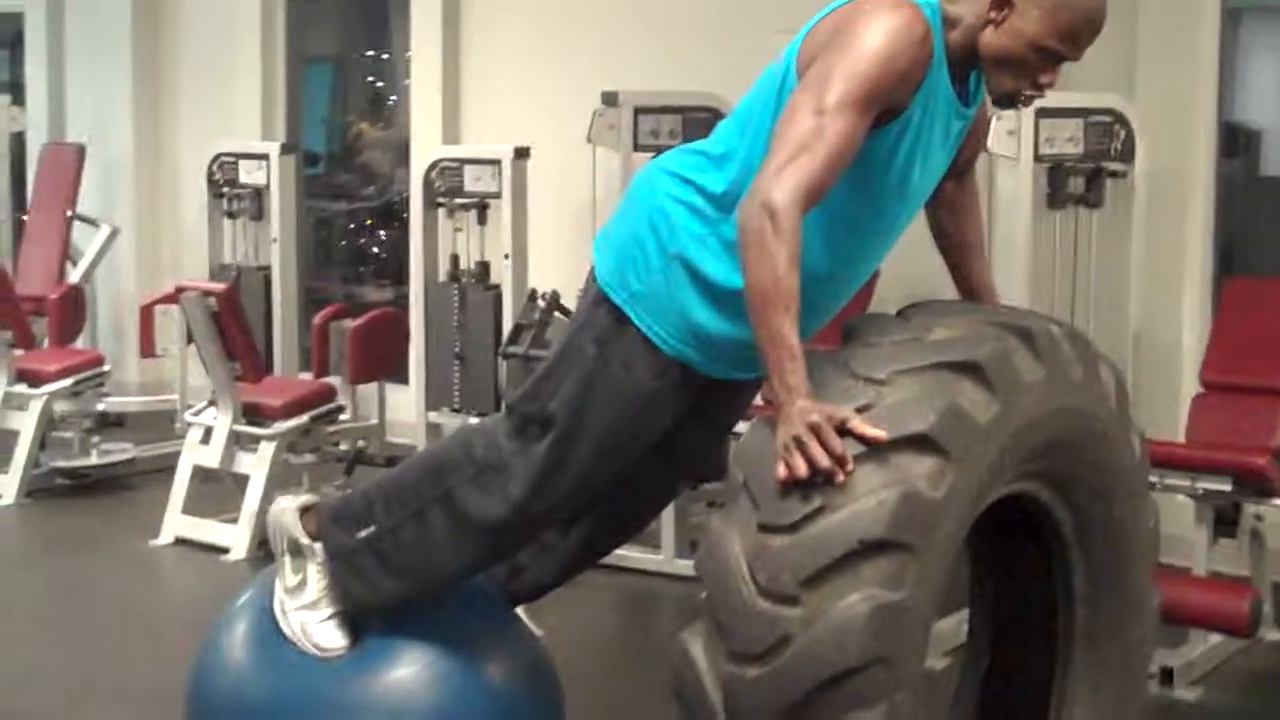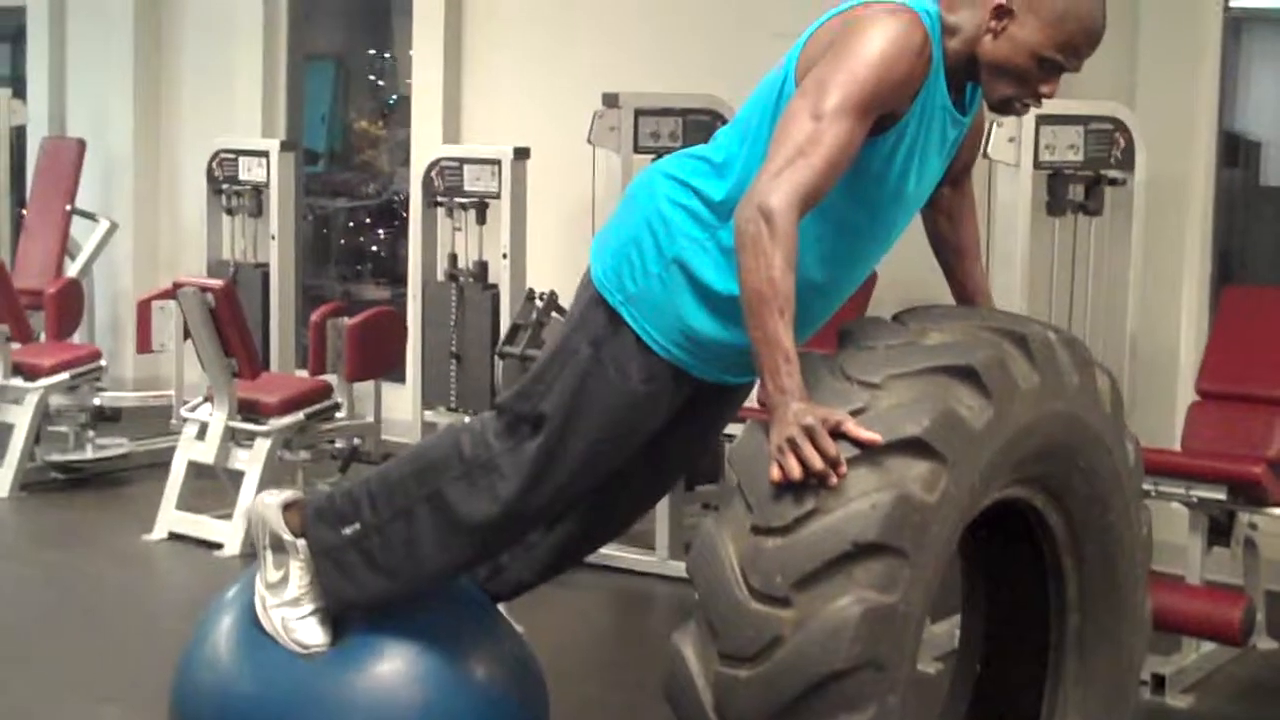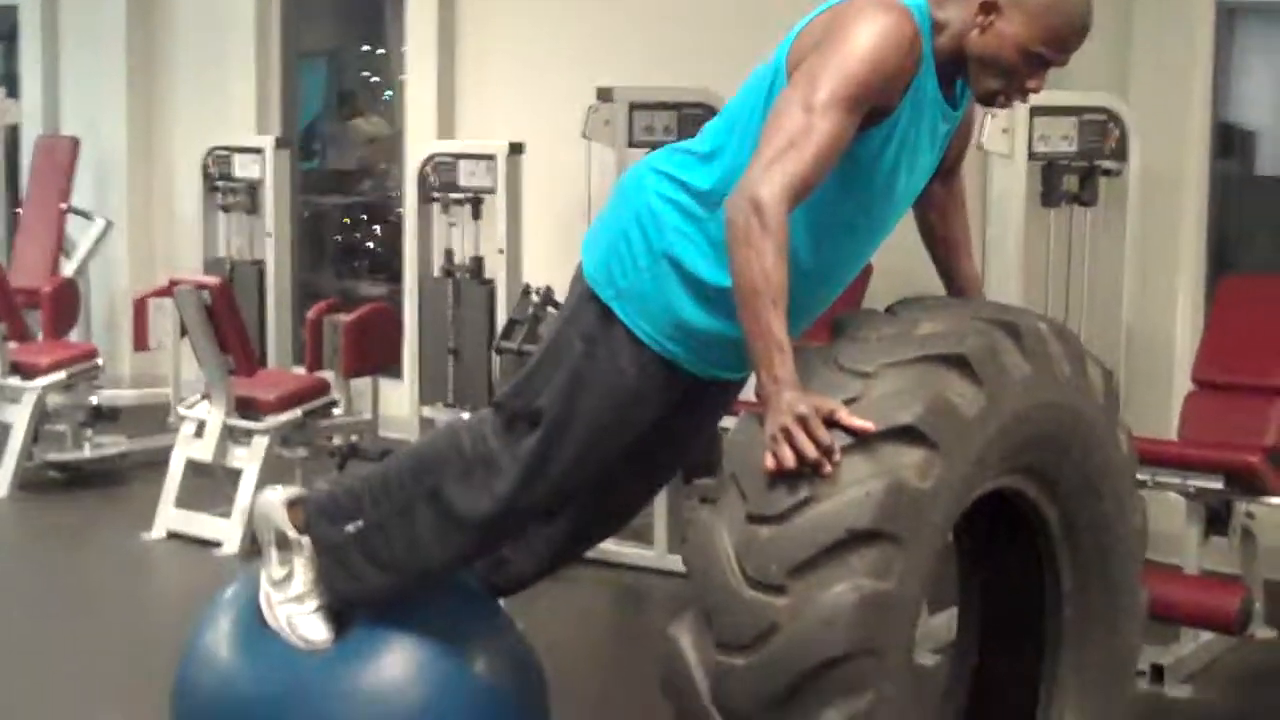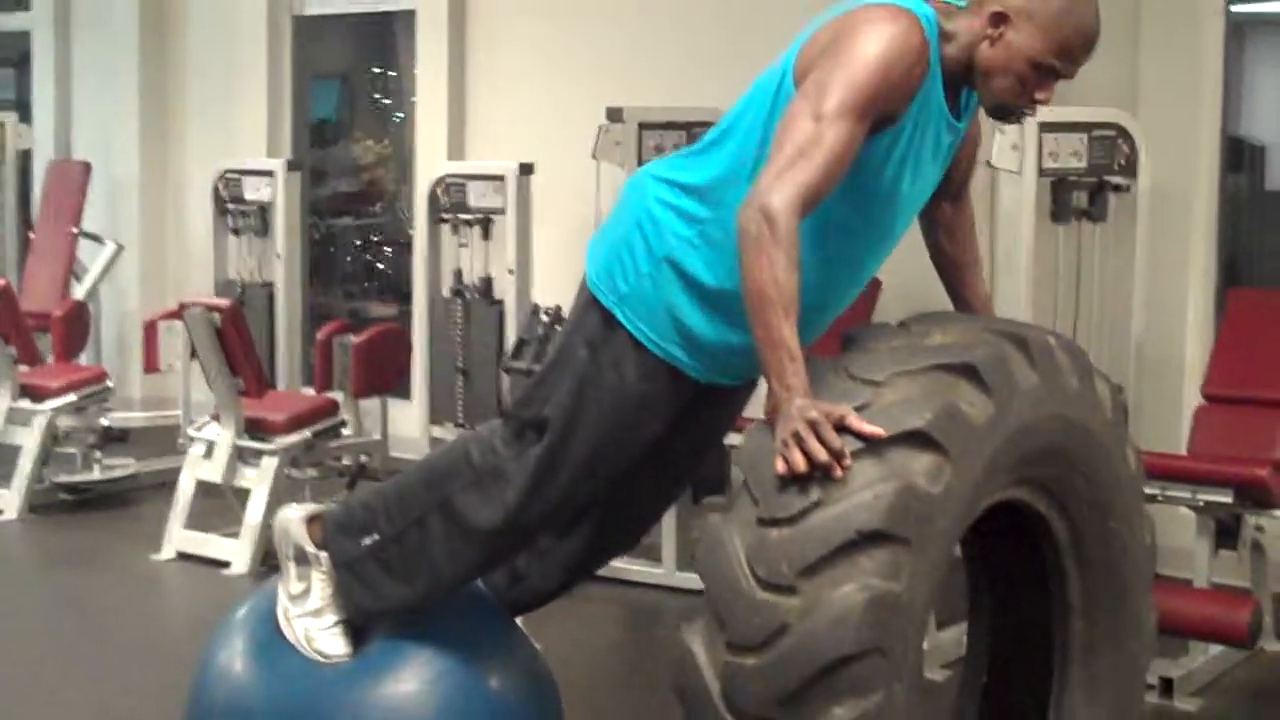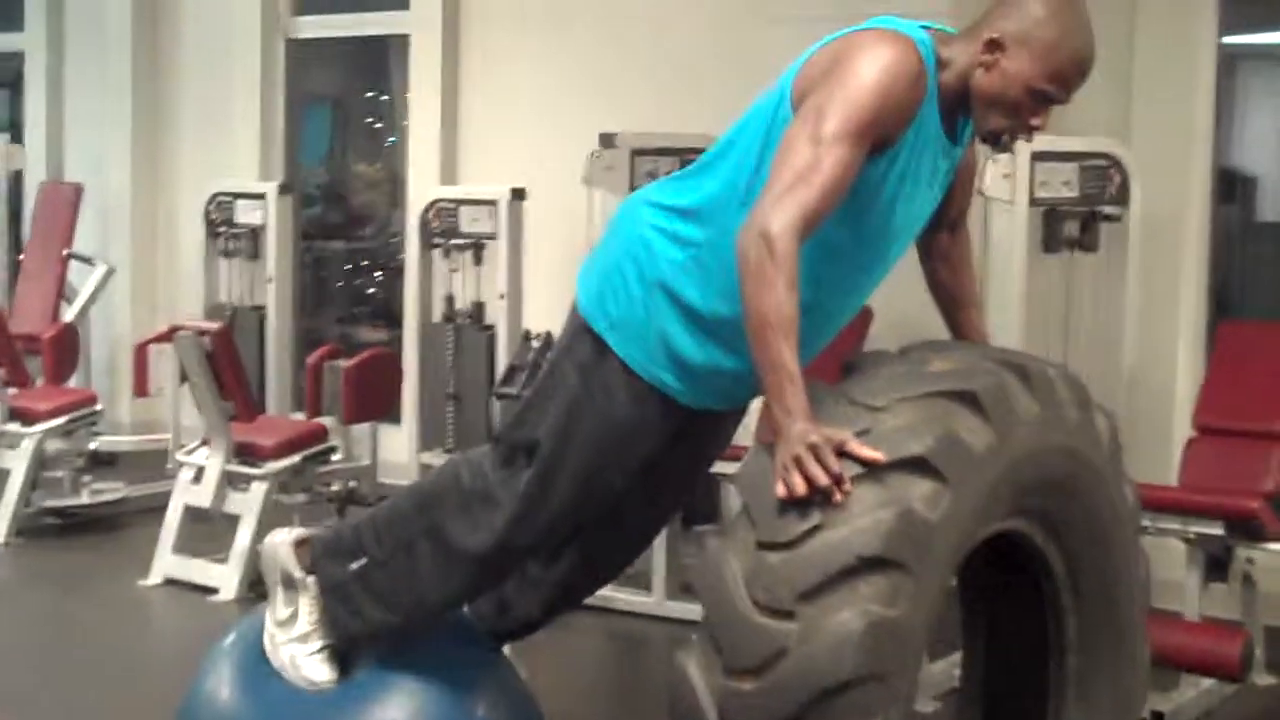
dt=0.5s
person 1, frame 1
left shoulder: (970, 87)
left elbow: (951, 186)
right elbow: (771, 204)
right wrist: (794, 397)
left hip: (738, 320)
right hip: (678, 277)
left knee: (624, 496)
right knee: (538, 462)
left ankle: (473, 589)
right ankle: (324, 536)
person 1, frame 2
left shoulder: (966, 91)
left elbow: (949, 194)
right elbow: (769, 208)
right wrist: (789, 400)
left hip: (731, 326)
right hip: (674, 280)
left knee: (608, 496)
right knee: (522, 462)
left ankle: (454, 582)
right ankle: (305, 531)
person 1, frame 3
left shoulder: (958, 80)
left elbow: (938, 192)
right elbow: (759, 201)
right wrist: (783, 390)
left hip: (725, 317)
right hip: (665, 273)
left knee: (606, 491)
right knee: (526, 457)
left ankle: (453, 578)
right ankle: (310, 528)
person 1, frame 4
left shoulder: (963, 94)
left elbow: (946, 205)
right elbow: (768, 209)
right wrist: (792, 398)
left hip: (732, 330)
right hip: (667, 283)
left knee: (623, 504)
right knee: (532, 466)
left ankle: (473, 593)
right ankle: (328, 543)
person 1, frame 5
left shoulder: (959, 122)
left elbow: (944, 236)
right elbow: (772, 232)
right wrist: (793, 420)
left hip: (724, 357)
right hip: (658, 310)
left knee: (610, 534)
right knee: (525, 492)
left ankle: (465, 623)
right ankle: (315, 569)
